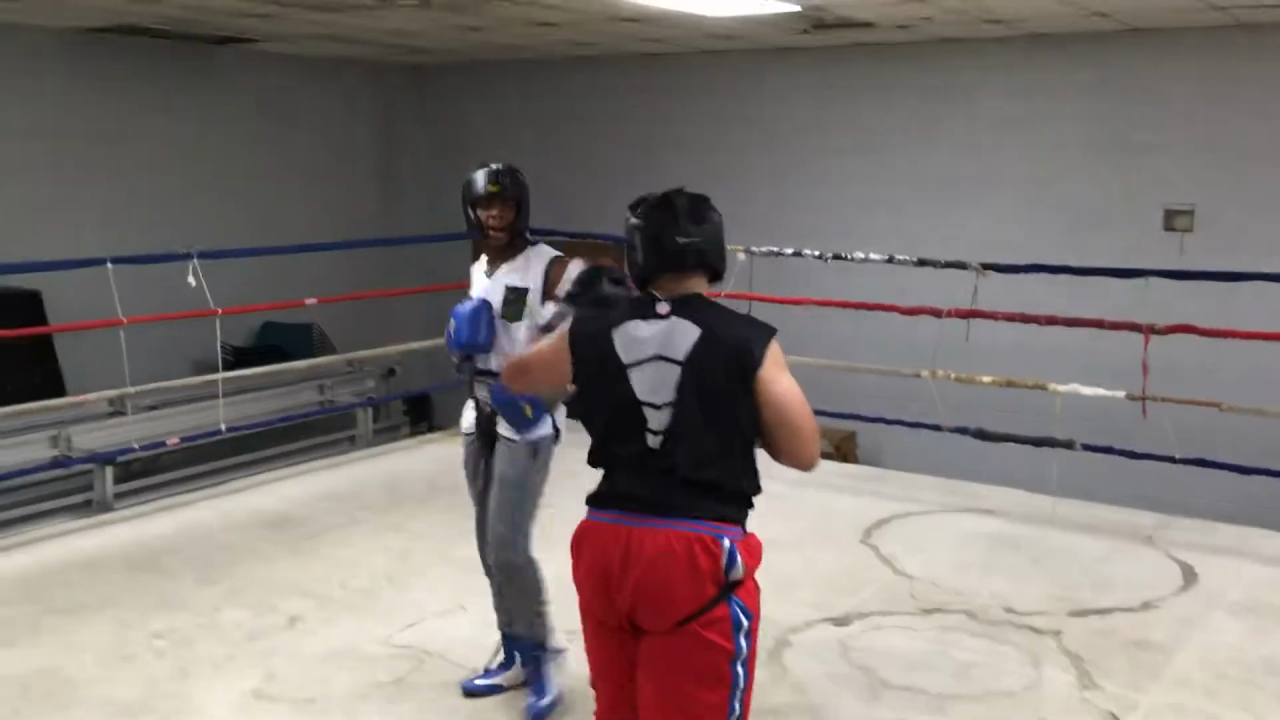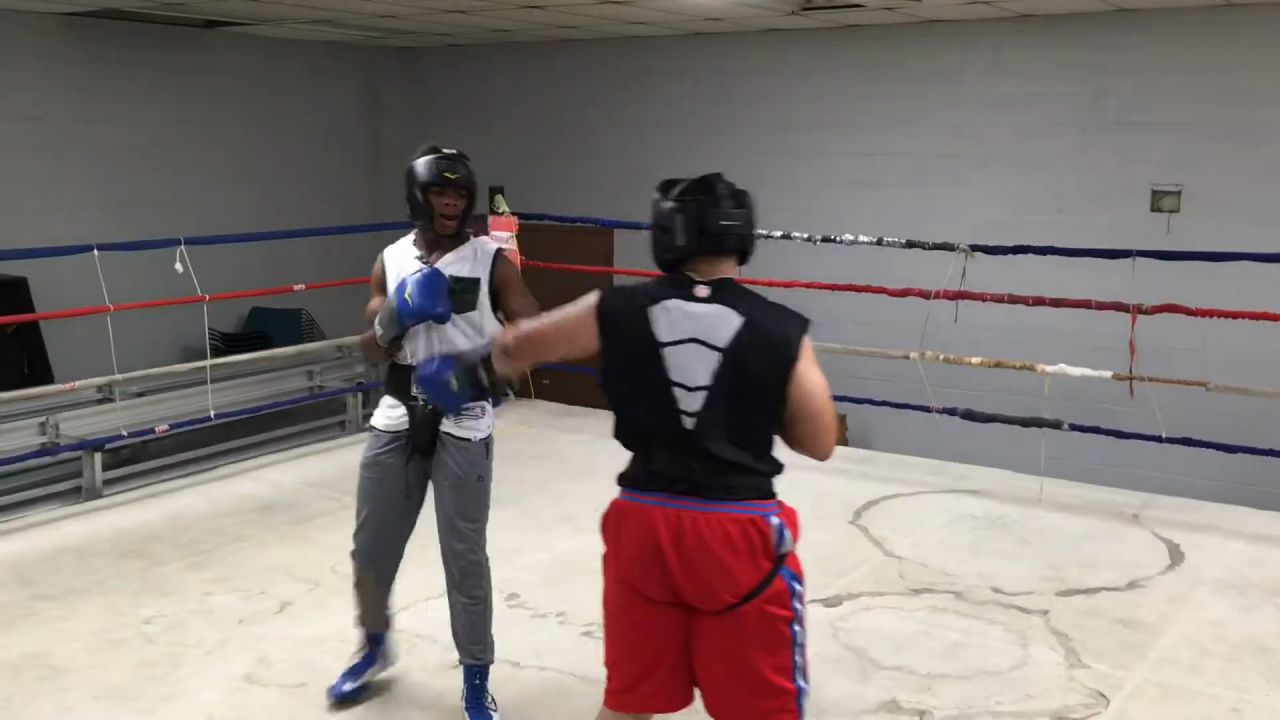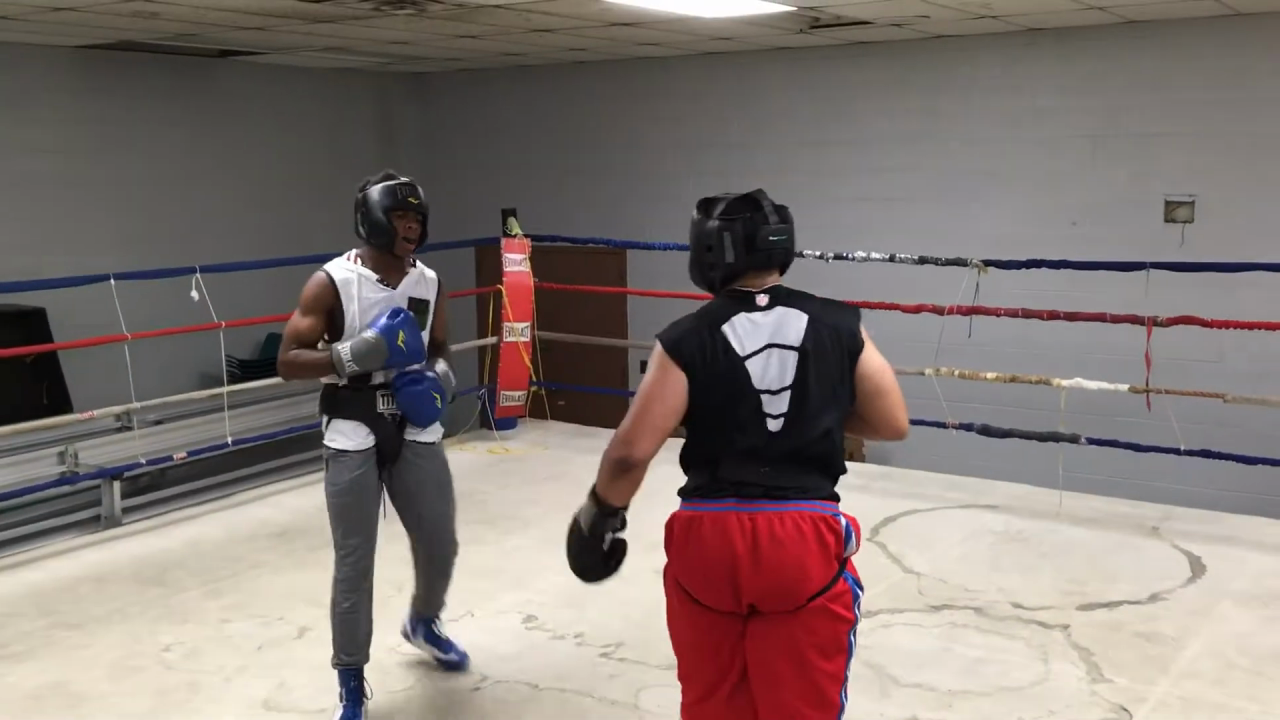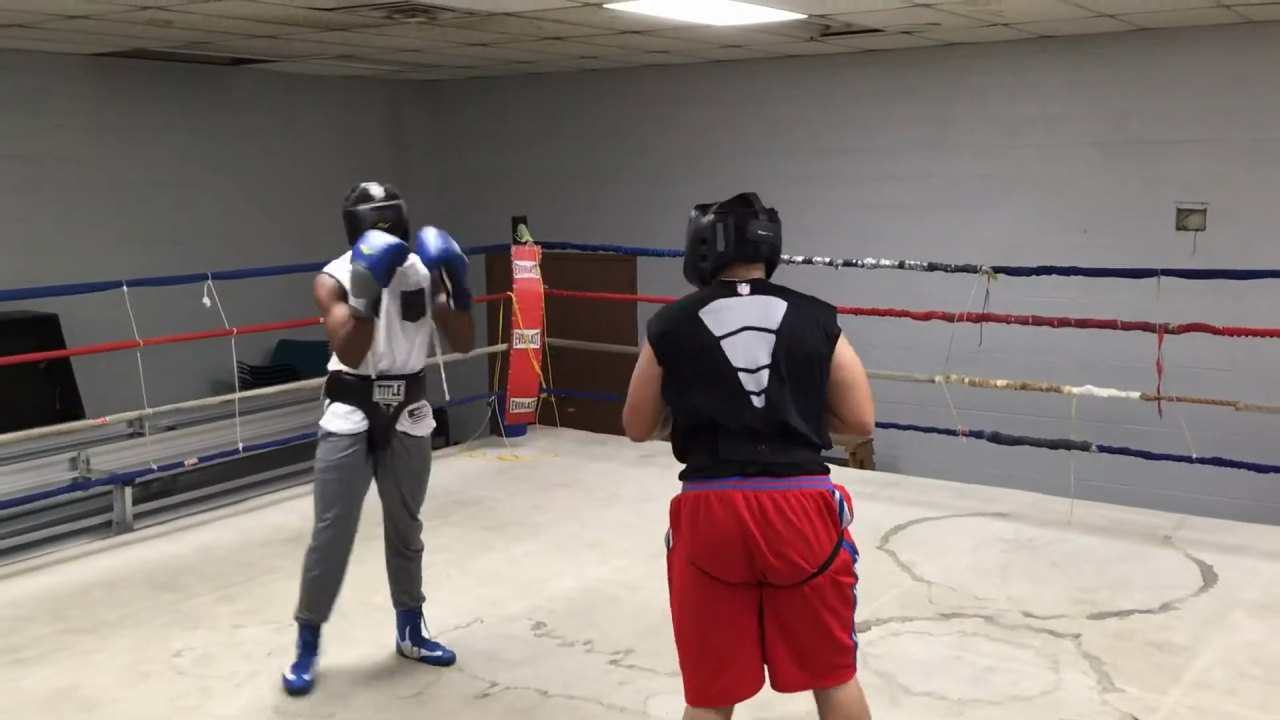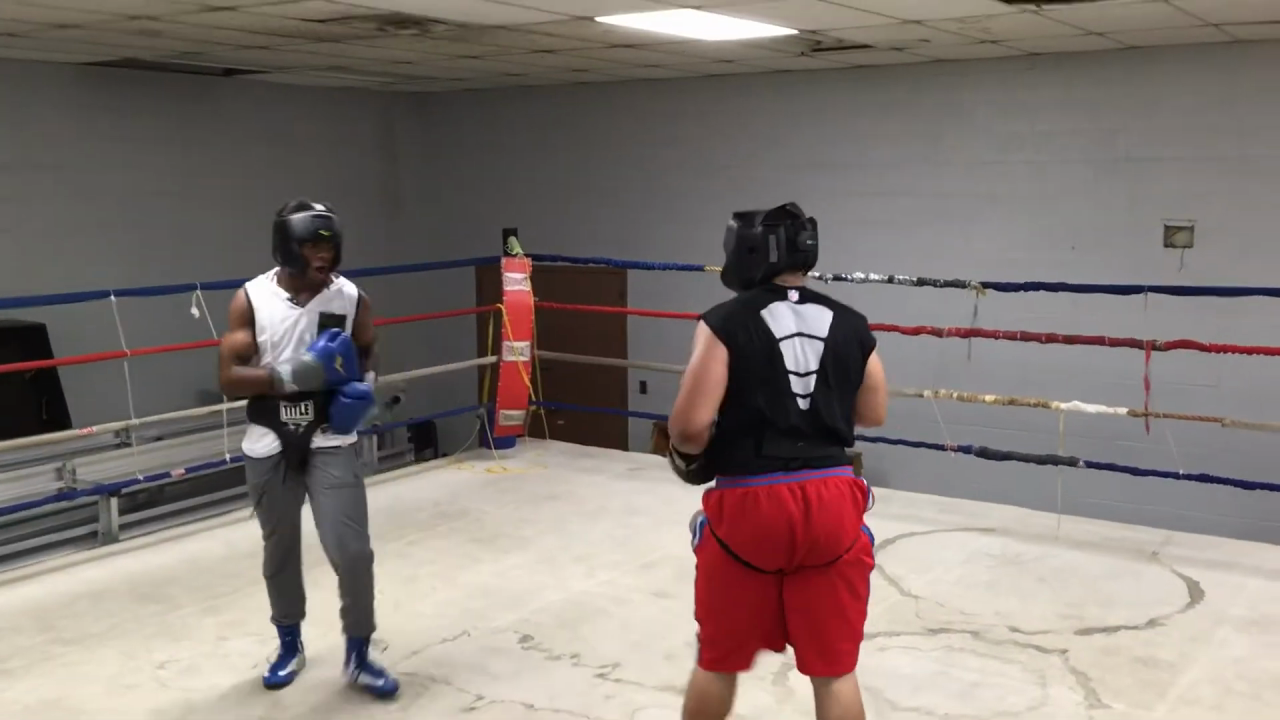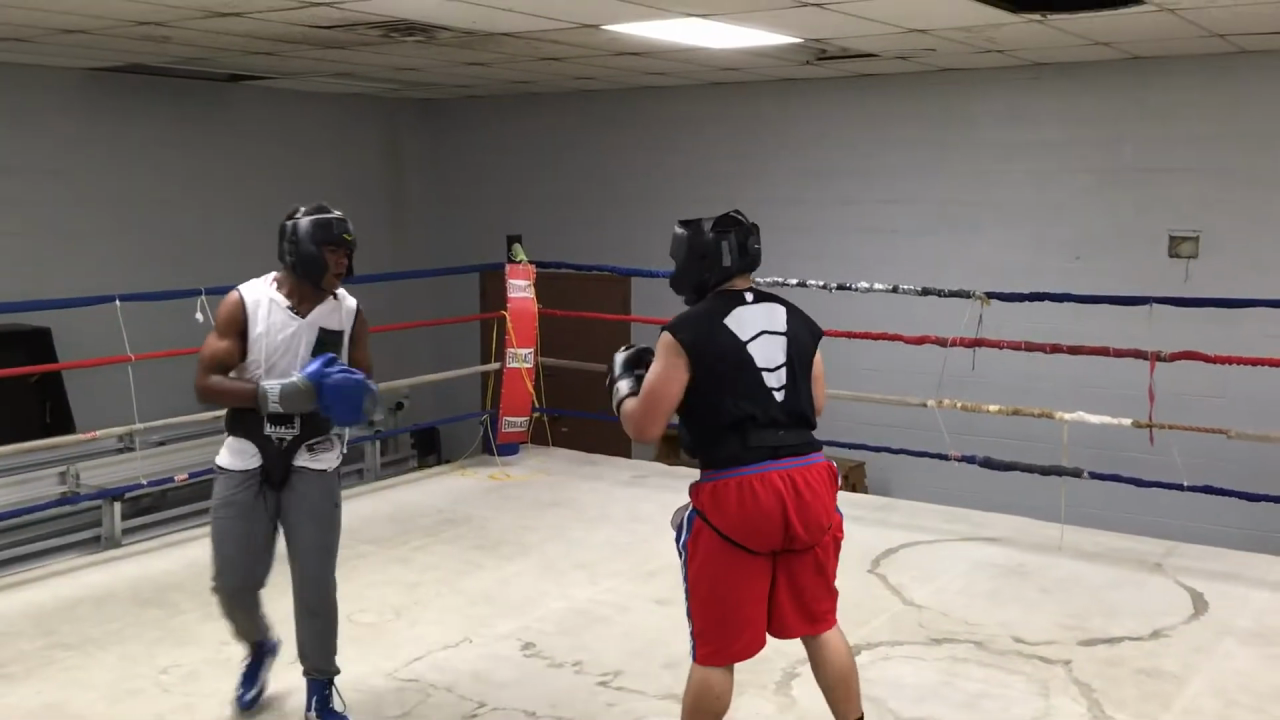
dt=0.5s
person 1, frame 1
left shoulder: (549, 266)
right shoulder: (479, 270)
left wrist: (547, 388)
right wrist: (461, 334)
left hip: (527, 422)
right hip: (480, 417)
left knee: (507, 547)
right knee: (491, 547)
left ankle: (539, 662)
right ankle: (516, 656)
person 1, frame 2
left shoulder: (492, 260)
right shoulder: (392, 260)
right elbow: (371, 351)
right wrist: (392, 320)
left hip: (462, 422)
right hip: (398, 416)
left knee: (464, 556)
right knee: (372, 546)
right ankle: (373, 649)
person 1, frame 3
left shoulder: (429, 283)
right shoulder: (331, 282)
right elbow: (288, 361)
left wrist: (440, 379)
right wrist: (355, 354)
left hip: (417, 431)
right hip: (353, 434)
left knee: (438, 542)
right knee: (354, 561)
left ankle: (424, 626)
person 1, frame 4
left shoulder: (422, 272)
right shoulder: (333, 280)
left elbow: (462, 343)
right elbow: (350, 352)
left wrist: (458, 289)
right wrist: (366, 292)
left hip: (409, 418)
right hip: (349, 418)
left knee: (405, 528)
right knee: (331, 533)
left ankle: (410, 631)
right ankle: (307, 643)
person 1, frame 5
left shoulder: (351, 296)
right shoulder: (252, 298)
left elbow: (367, 352)
right elbow: (230, 376)
left wrist: (363, 385)
right wrist: (292, 374)
left hip: (331, 437)
right hip: (269, 440)
left knee: (351, 551)
right knee: (280, 547)
left ankle: (359, 653)
right ankle: (290, 644)
person 1, frame 6
left shoulder: (349, 312)
right shoulder: (243, 303)
left elbow: (360, 378)
right elbow: (206, 383)
left wrist: (357, 395)
right wrist: (278, 393)
left hip: (312, 460)
right hip: (245, 456)
left knee: (316, 583)
right knee: (233, 581)
right ankle: (259, 648)
person 2, frame 1
left shoulder: (592, 333)
right shoulder: (747, 341)
left elbow: (514, 375)
right elbow: (803, 454)
left hip: (607, 543)
right hip: (700, 556)
person 2, frame 2
left shoulder: (618, 311)
right shoulder: (781, 330)
left elbow: (519, 345)
right elbow: (819, 443)
left wrist: (479, 363)
left hip: (644, 523)
right hip: (741, 533)
person 2, frame 3
left shoulder: (686, 341)
right shoulder: (839, 326)
left elbow: (632, 450)
right elbow: (892, 424)
left wrist: (599, 511)
left hip: (707, 537)
right hip: (805, 540)
person 2, frame 4
left shoulder: (671, 326)
right shoulder: (816, 319)
left elbow: (638, 428)
right elbow: (859, 420)
left hip: (711, 515)
right hip: (803, 509)
right knee: (833, 673)
person 2, frame 5
left shoulder: (725, 323)
right shoulder: (849, 325)
left elbow: (691, 424)
right elbow: (872, 416)
left wrist: (688, 452)
left hip: (748, 505)
right hip: (830, 502)
left knee: (719, 658)
right knee: (834, 667)
person 2, frame 6
left shoulder: (687, 332)
right shoulder: (797, 320)
left elbow: (643, 427)
left wrist: (623, 383)
left hip: (735, 497)
right hip: (808, 481)
left knee: (715, 651)
right knee: (819, 623)
